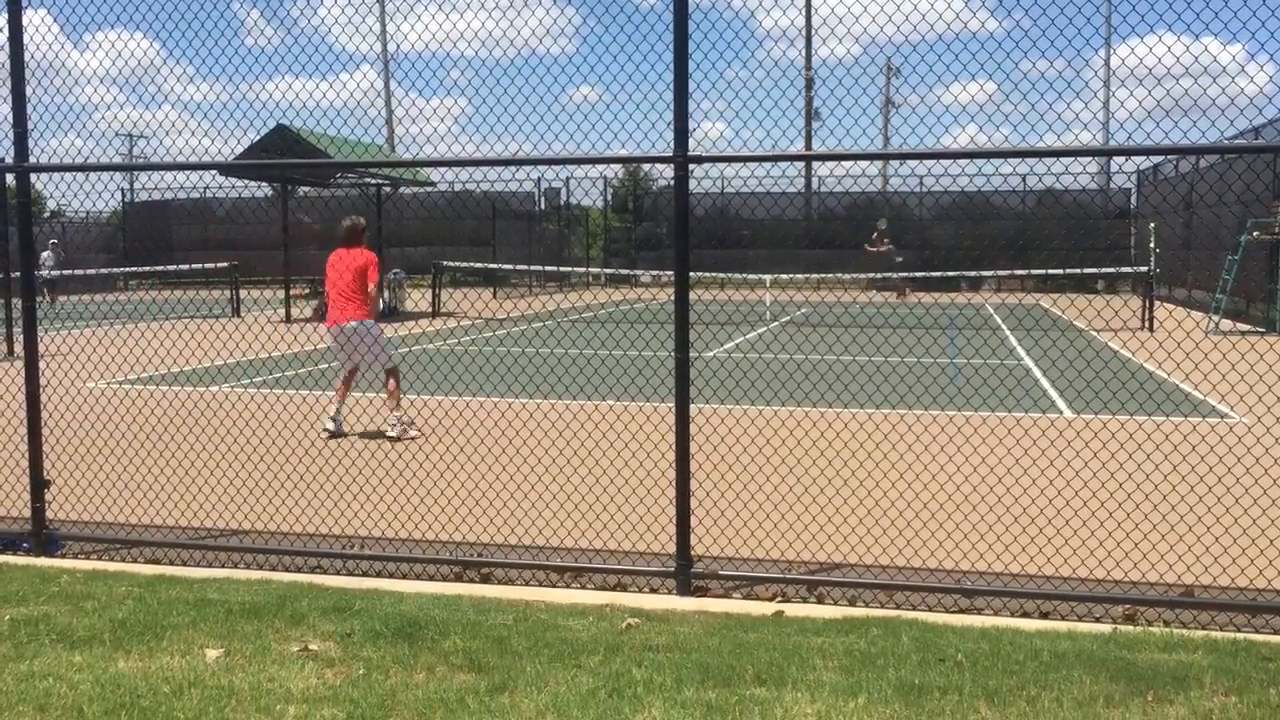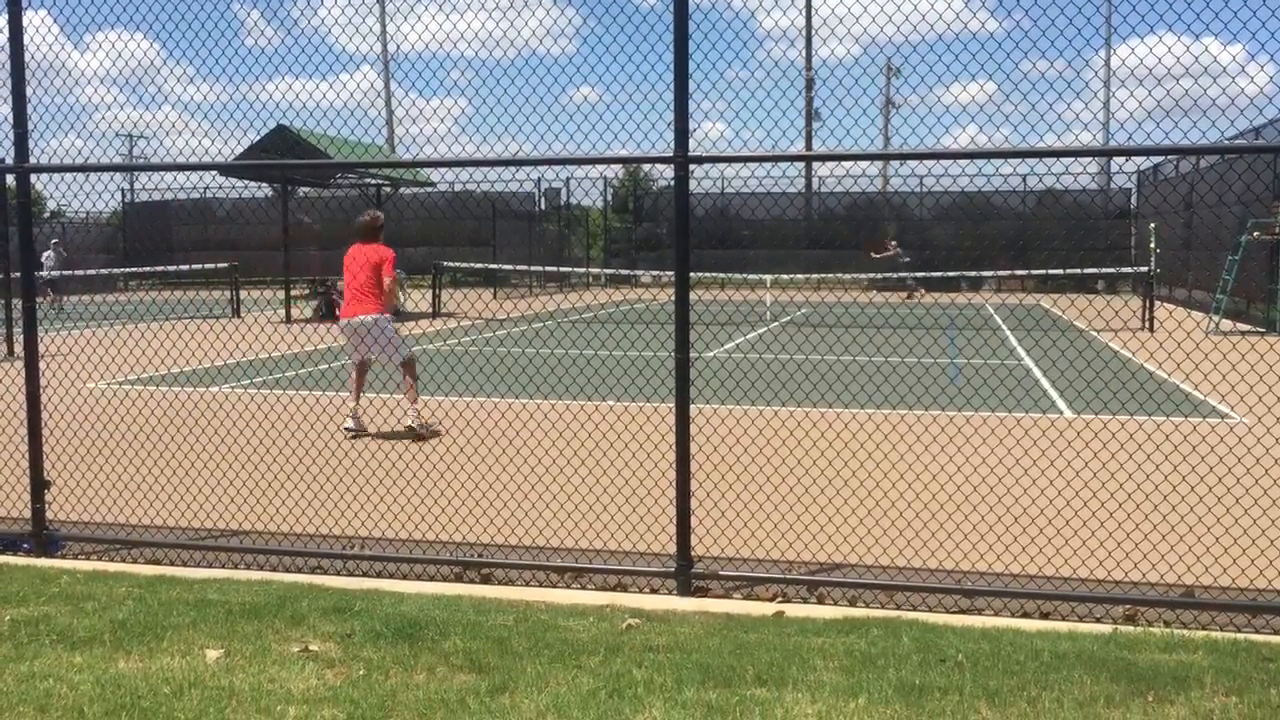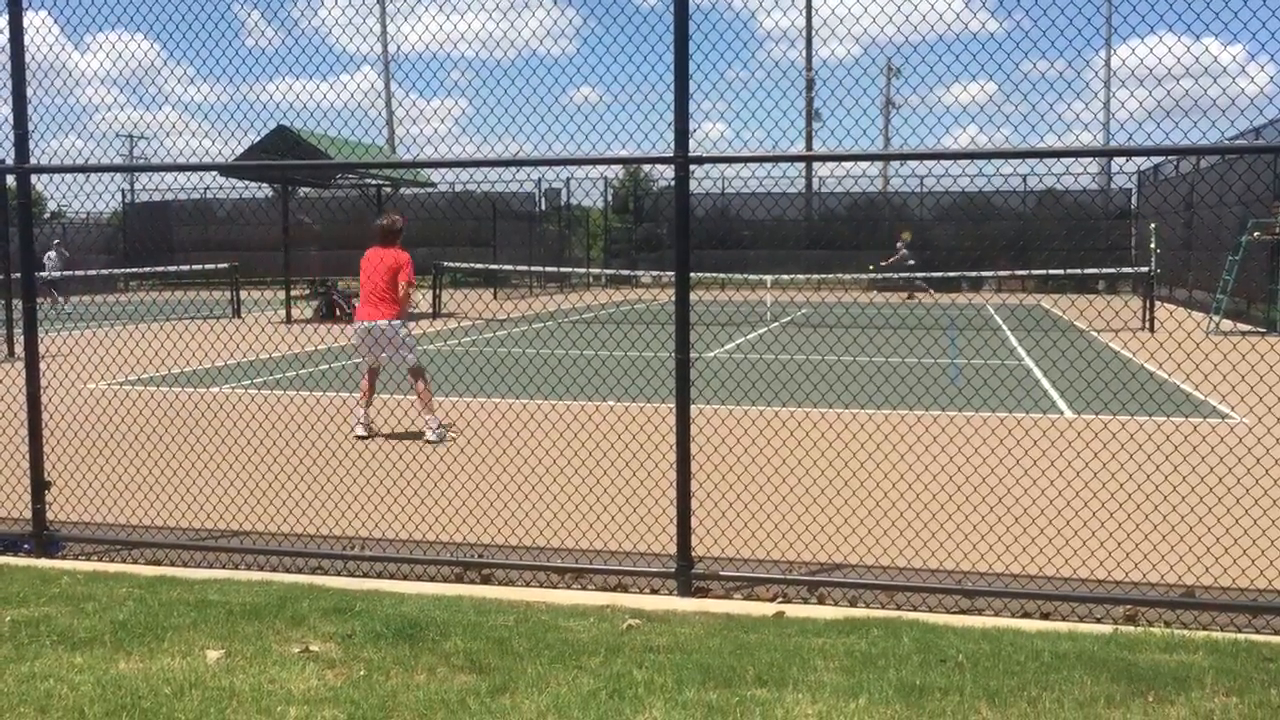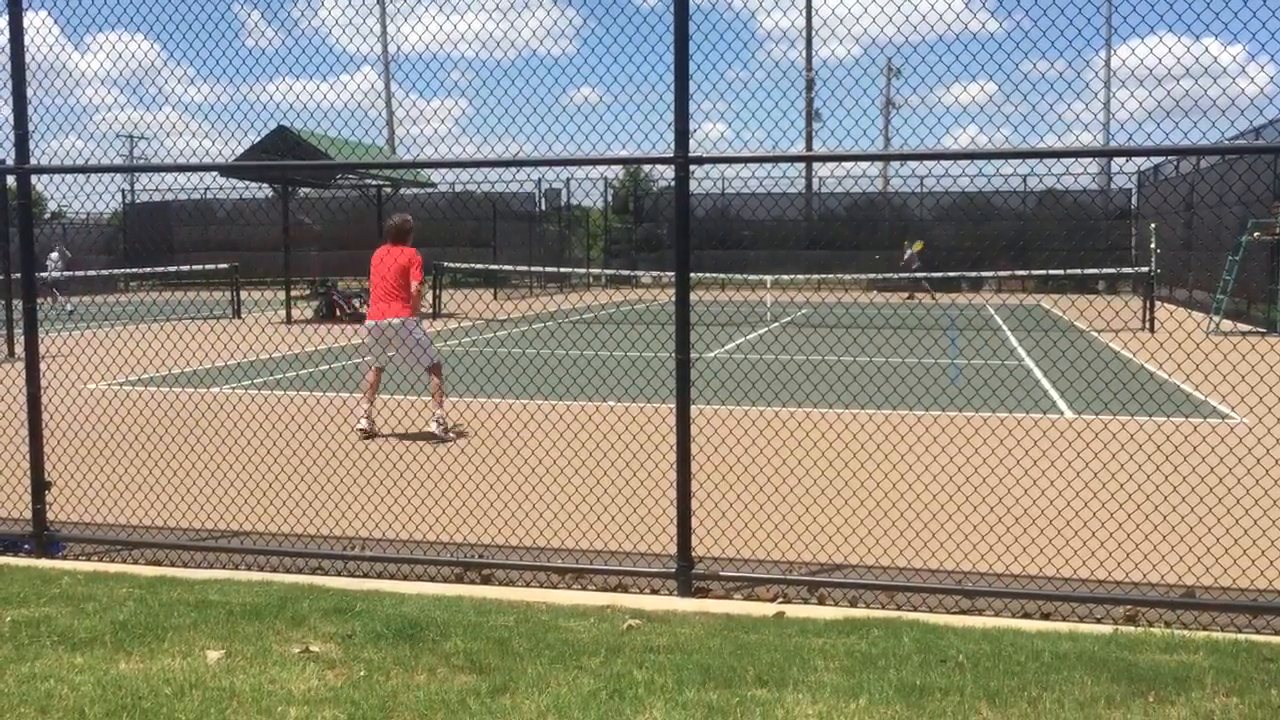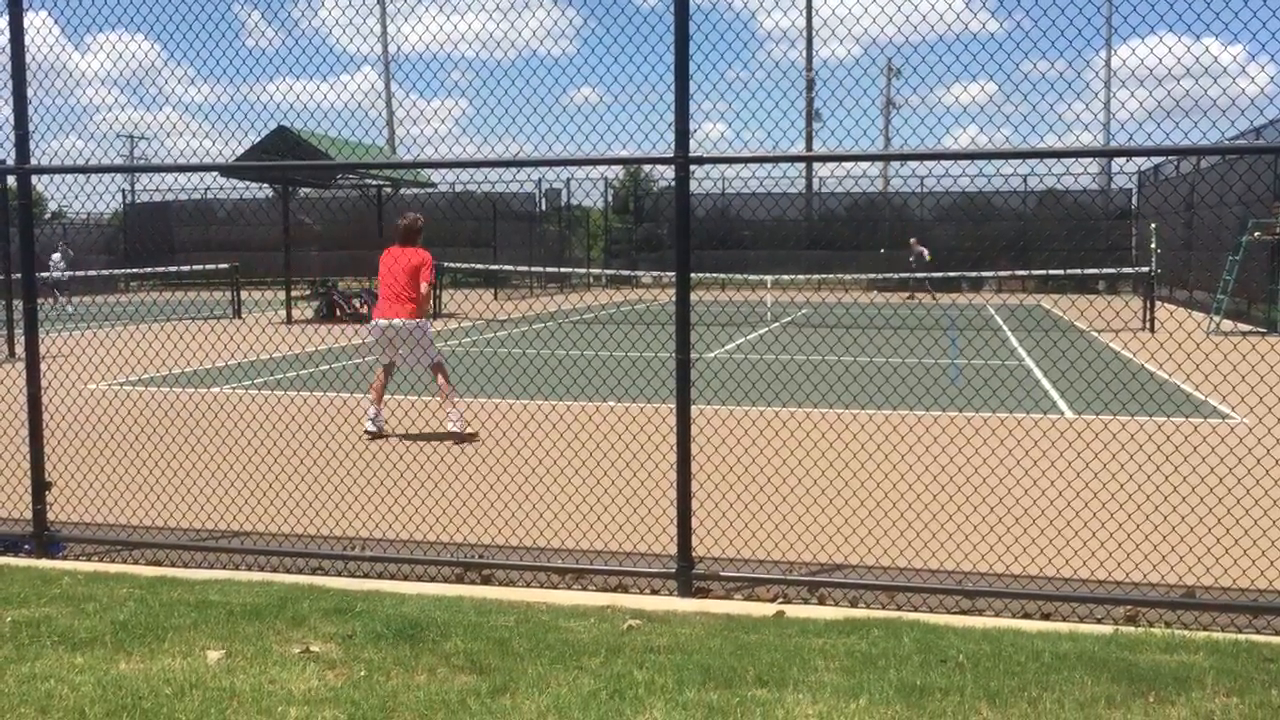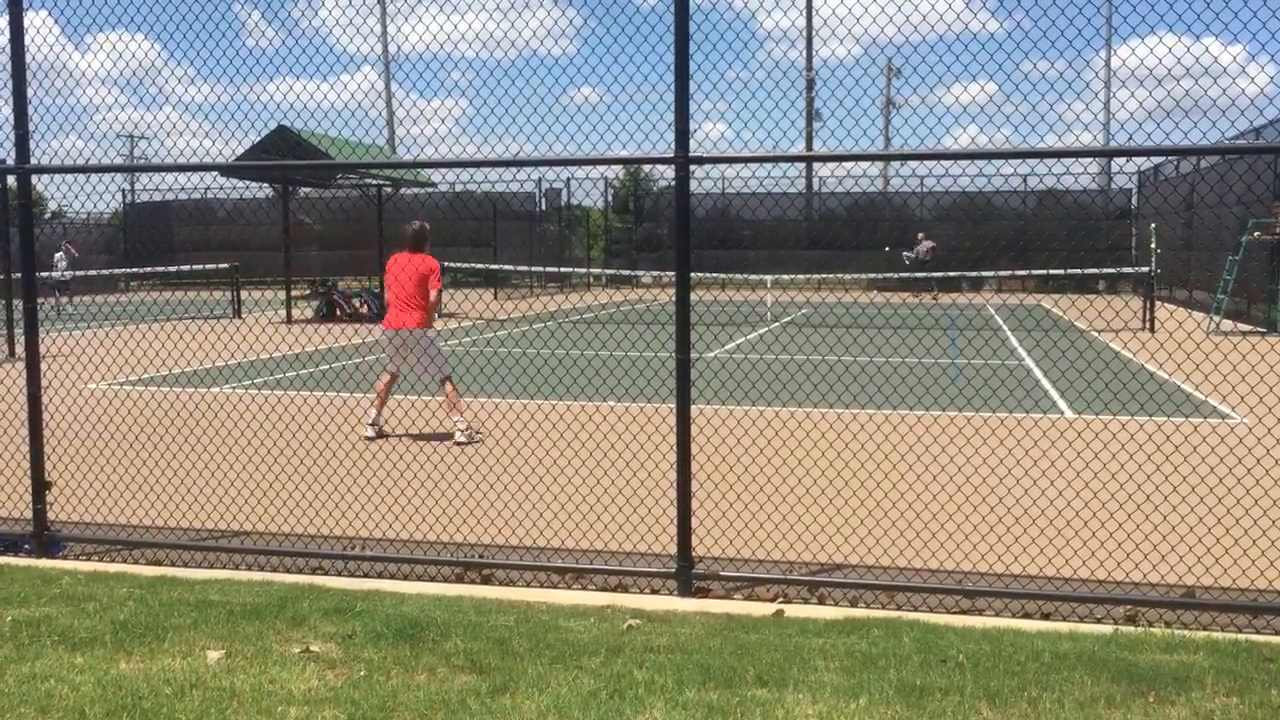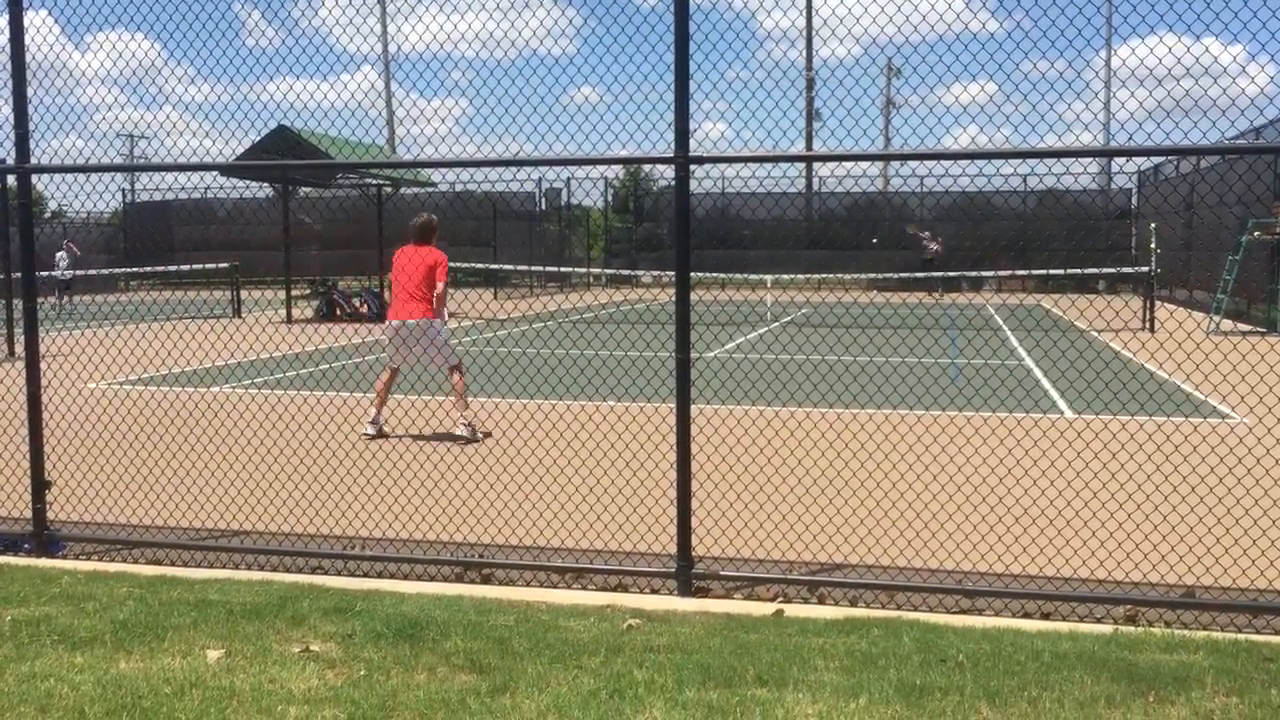
dt=0.1s
person 1, frame 1
left shoulder: (333, 257)
right shoulder: (368, 257)
right elbow: (373, 291)
right wrist: (371, 314)
left hip: (334, 323)
right hip: (359, 322)
left knee: (352, 366)
right knee: (390, 369)
left ankle: (333, 417)
right ankle: (396, 424)
person 1, frame 2
left shoulder: (351, 252)
right shoulder: (385, 252)
right elbow: (388, 286)
right wrist: (388, 308)
left hip: (347, 318)
right hip: (373, 316)
left knee: (360, 363)
right knee: (407, 361)
left ankle: (353, 417)
right ankle: (413, 417)
person 1, frame 3
left shoulder: (367, 255)
right shoulder: (401, 257)
right elbow: (404, 292)
right wrist: (403, 314)
left hip: (361, 322)
right hip: (388, 321)
left knee: (371, 368)
right knee: (417, 371)
left ankle: (362, 421)
right ankle: (432, 427)
person 1, frame 4
left shoulder: (377, 254)
right shoulder: (412, 255)
right elbow: (416, 290)
right wrist: (414, 313)
left hip: (374, 320)
right hip: (402, 319)
left knee: (375, 366)
right knee: (434, 366)
left ankle: (365, 419)
right ankle: (438, 421)
person 1, frame 5
left shoulder: (386, 254)
right shoulder: (423, 256)
right elbow: (424, 292)
right wrist: (422, 315)
left hip: (380, 320)
right hip: (409, 320)
left knee: (386, 364)
right knee: (438, 367)
left ankle: (373, 420)
right ankle: (454, 420)
person 1, frame 6
left shoulder: (392, 261)
right shoulder: (431, 263)
left elbow: (388, 296)
right elbow: (433, 299)
right wrist: (429, 322)
left hip: (391, 328)
right hip: (418, 329)
left knee: (390, 371)
right knee: (445, 378)
left ankle: (373, 424)
right ankle: (462, 429)
person 1, frame 7
left shoulder: (399, 254)
right shoulder: (438, 256)
left elbow: (394, 287)
right elbow: (440, 292)
right wrist: (438, 315)
left hip: (396, 319)
right hip: (424, 320)
left knee: (391, 368)
right knee: (454, 368)
left ankle: (373, 422)
right ankle: (465, 423)
